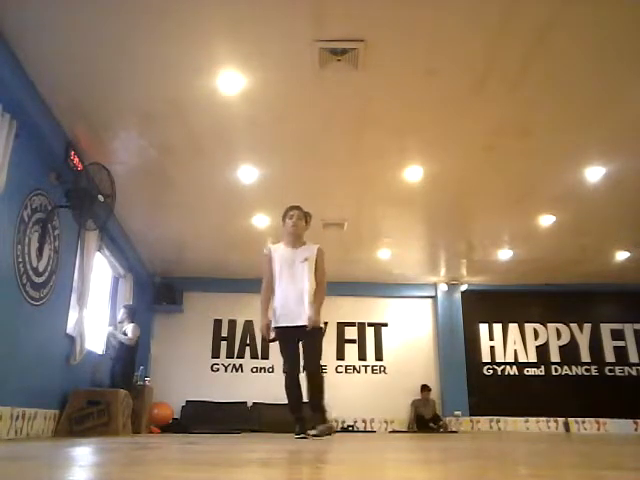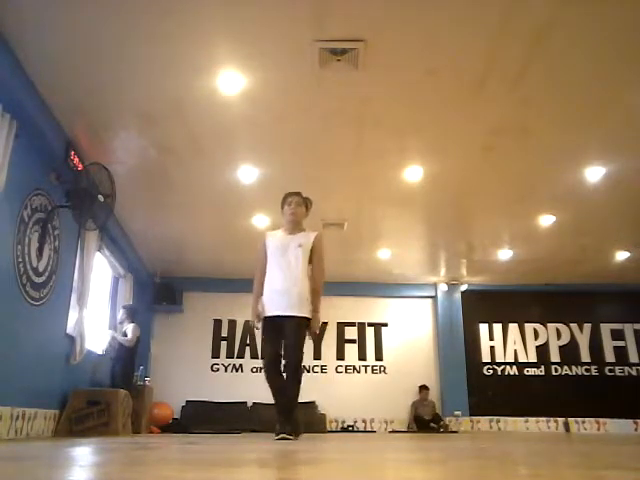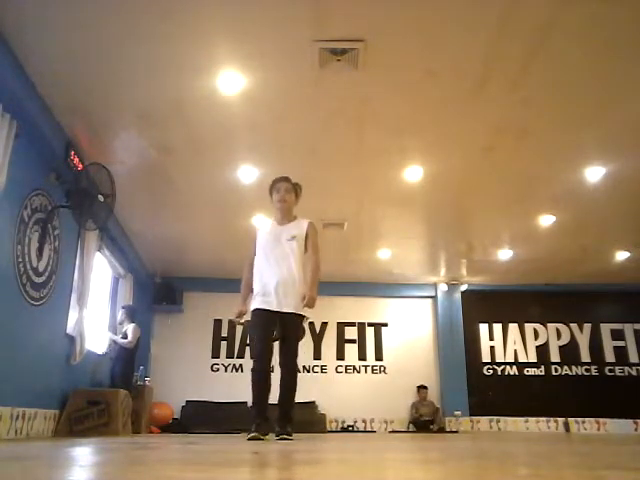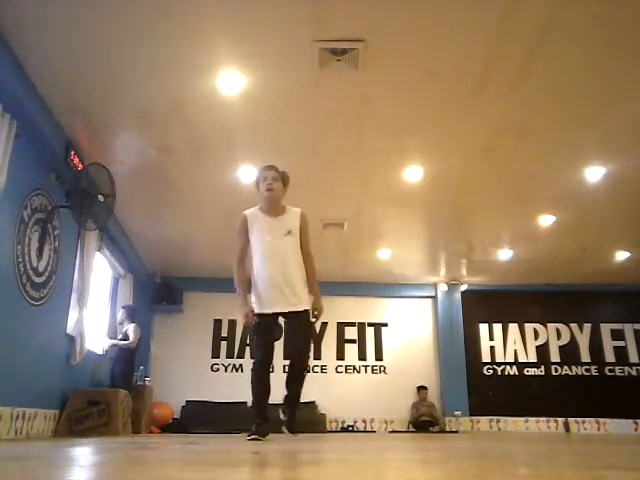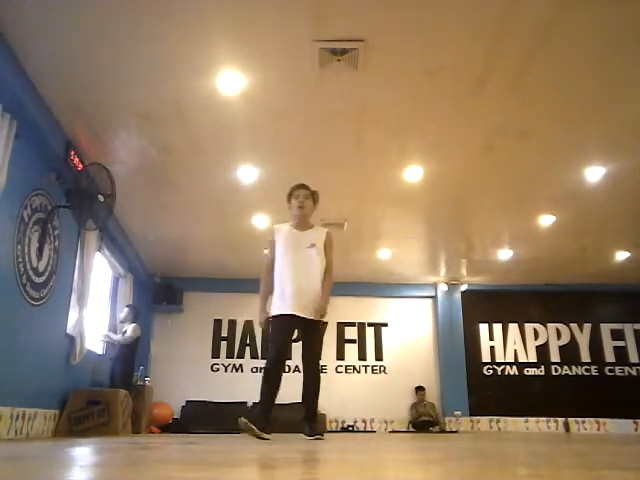
dt=0.5s
person 1, frame 1
left shoulder: (315, 251)
right shoulder: (272, 252)
left elbow: (321, 285)
right elbow: (267, 285)
left wrist: (315, 311)
right wrist: (264, 315)
left hip: (309, 318)
right hip: (283, 320)
left knee: (312, 366)
right knee: (291, 371)
left ankle: (319, 418)
right ankle: (299, 422)
person 1, frame 2
left shoulder: (313, 239)
right shoulder: (269, 238)
left elbow: (317, 276)
right elbow: (261, 272)
left wrist: (315, 312)
right wrist: (255, 304)
left hip: (298, 309)
right hip: (271, 308)
left knee: (293, 363)
right knee: (270, 362)
left ankle: (286, 421)
right ankle: (286, 416)
person 1, frame 3
left shoulder: (306, 227)
right shoulder: (260, 230)
left elbow: (313, 260)
right elbow: (250, 266)
left wrist: (311, 289)
right wrist: (243, 301)
left hip: (293, 303)
right hip: (262, 301)
left knee: (288, 362)
right knee: (260, 358)
left ankle: (284, 422)
right ankle: (260, 421)
person 1, frame 4
left shoulder: (298, 217)
right shoulder: (248, 219)
left elbow: (307, 258)
right elbow: (239, 262)
left wrist: (316, 294)
right wrist: (243, 300)
left hip: (298, 299)
right hip: (263, 301)
left knee: (301, 352)
right knee: (262, 359)
left ankle: (289, 405)
right ankle: (259, 422)
person 1, frame 5
left shoulder: (324, 235)
right shoulder: (278, 233)
left elbow: (329, 271)
right elbow: (268, 271)
left wrist: (324, 299)
right wrist: (262, 306)
left hip: (313, 310)
right hip: (283, 307)
left knee: (312, 364)
right knee: (275, 358)
left ankle: (310, 422)
right ankle: (262, 420)
